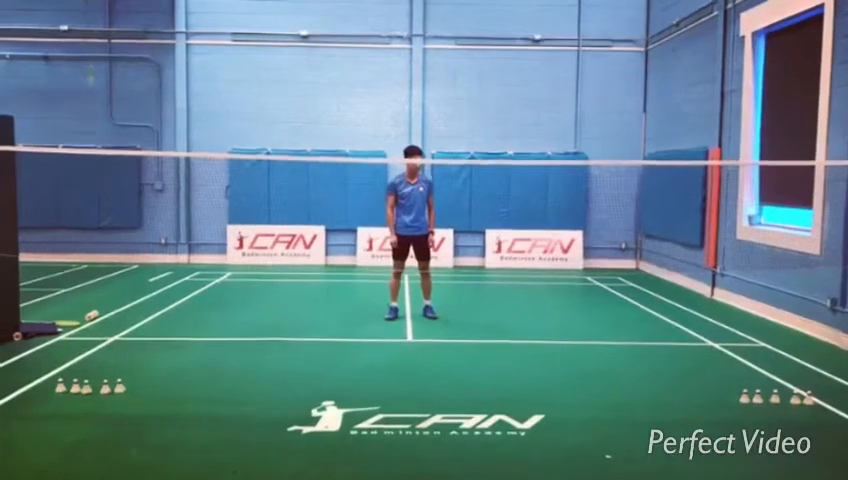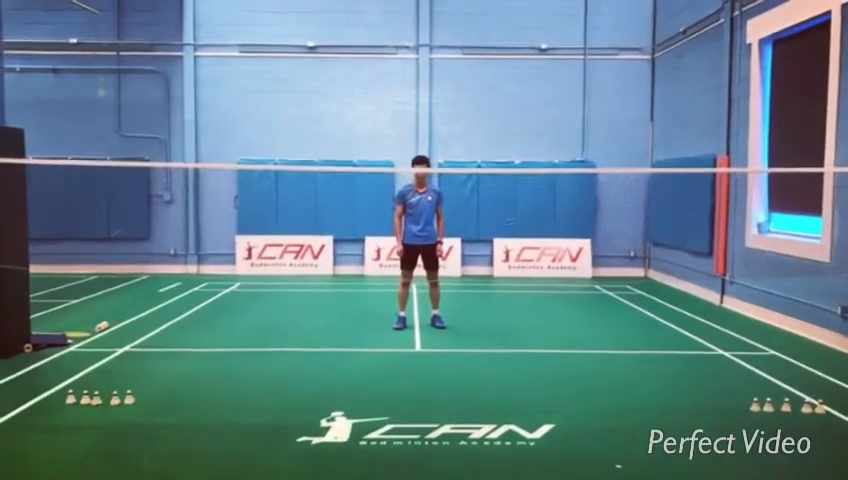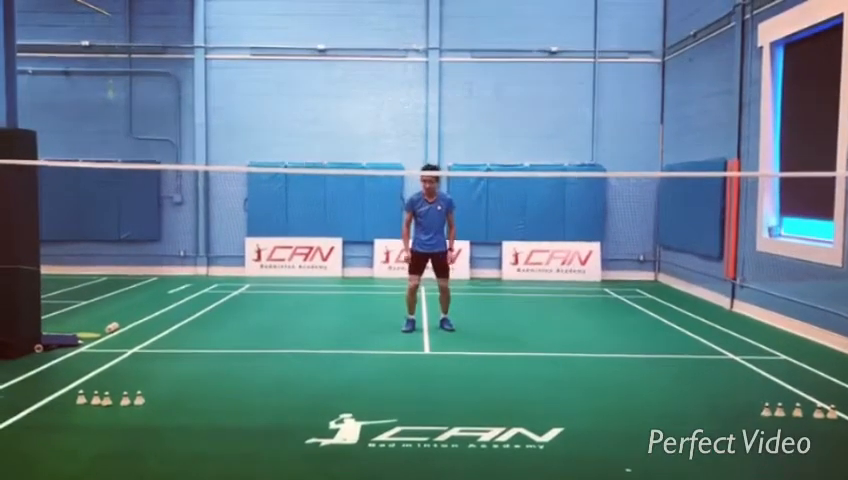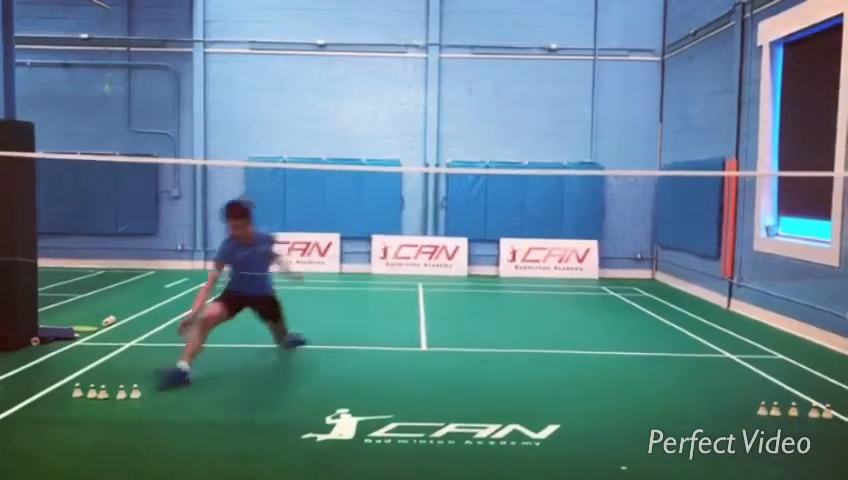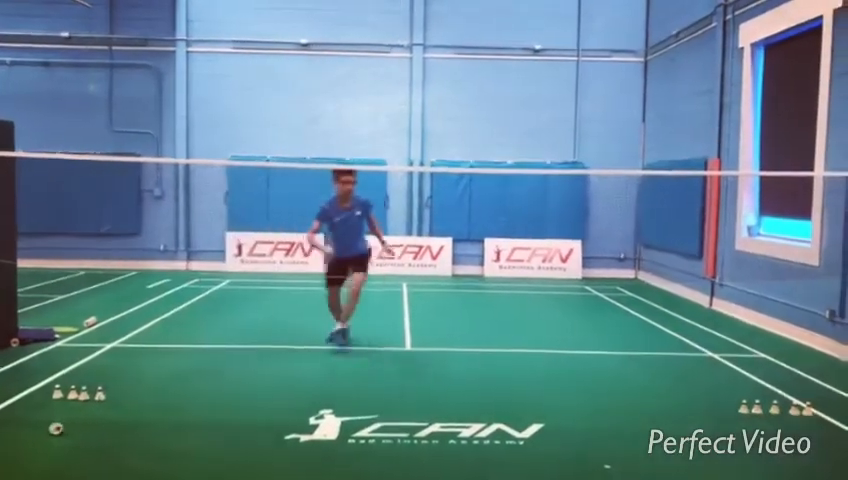
dt=1s
person 1, frame 1
left shoulder: (427, 183)
right shoulder: (395, 183)
left elbow: (431, 209)
right elbow: (390, 209)
left wrist: (431, 232)
right wrist: (392, 233)
left hip: (422, 233)
right hip: (401, 233)
left knee: (425, 270)
right knee: (397, 271)
left ankle: (427, 305)
right ankle: (393, 306)
person 1, frame 2
left shoulder: (436, 192)
right shoulder: (404, 192)
left elbow: (440, 218)
right elbow: (398, 218)
left wrist: (440, 241)
right wrist: (399, 241)
left hip: (430, 243)
right hip: (409, 243)
left knee: (433, 280)
right knee: (405, 280)
left ankle: (435, 315)
right ankle: (402, 316)
person 1, frame 3
left shoulder: (447, 200)
right shoulder: (413, 200)
left elbow: (451, 226)
right elbow: (406, 225)
left wrist: (451, 249)
right wrist: (406, 249)
left hip: (440, 250)
right hip: (418, 249)
left knee: (444, 287)
right knee: (412, 285)
left ankle: (444, 318)
right ankle: (410, 319)
person 1, frame 4
left shoulder: (265, 239)
right shoulder: (227, 248)
right elbow: (211, 282)
left wrist: (281, 263)
right wrist: (193, 313)
left hip: (264, 293)
right hip: (236, 292)
left knee: (281, 337)
right knee: (206, 318)
left ankle: (288, 338)
right ankle: (182, 369)
person 1, frame 5
left shoulder: (363, 204)
right shoulder: (327, 208)
left elbow: (371, 223)
right elbow: (311, 235)
left wrist: (383, 242)
right wrist: (323, 248)
left hip: (359, 254)
right hip: (337, 256)
left knee: (355, 286)
right knee: (332, 300)
left ankle: (340, 328)
right ankle: (340, 325)
